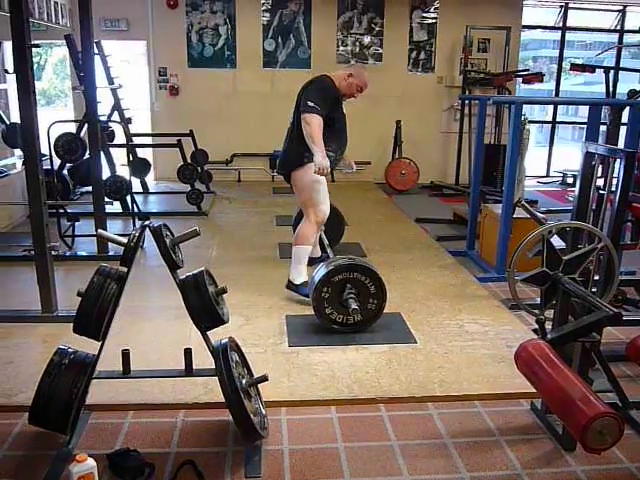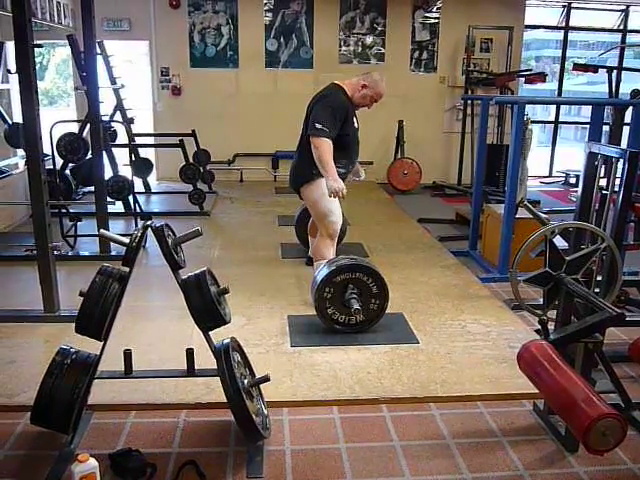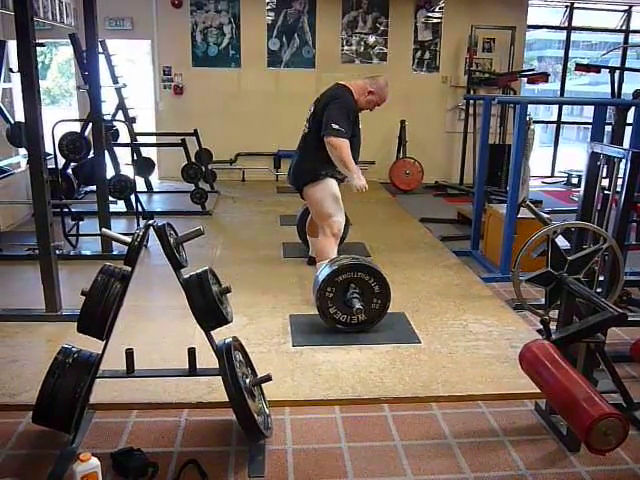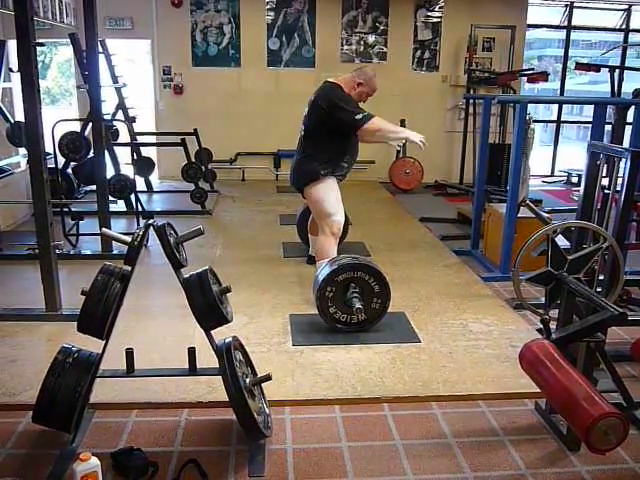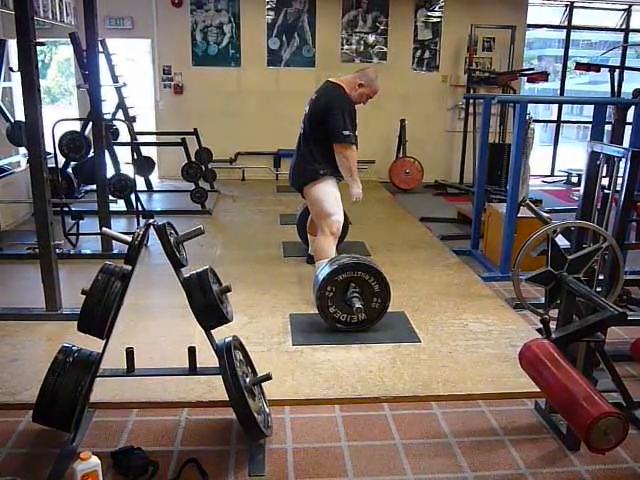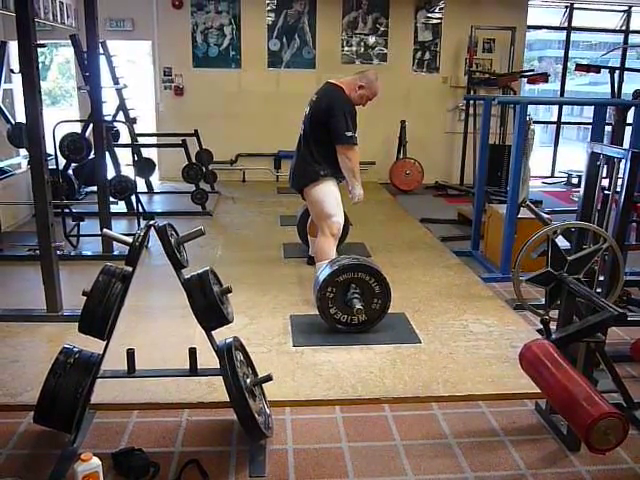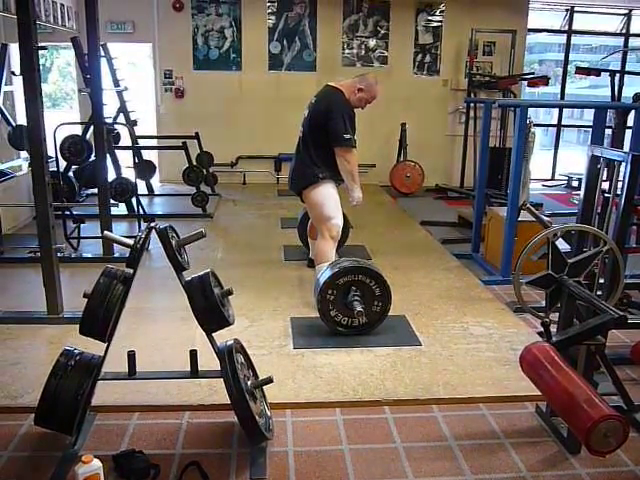
dt=0.7s
person 1, frame 1
left shoulder: (331, 93)
right shoulder: (322, 87)
right elbow: (310, 118)
left wrist: (342, 157)
right wrist: (319, 153)
left hip: (311, 162)
right hip: (306, 161)
left knee: (319, 208)
right knee: (316, 215)
left ankle: (314, 254)
right ankle: (297, 278)
person 1, frame 2
left shoulder: (343, 99)
right shoulder: (332, 101)
right elbow: (320, 140)
left wrist: (353, 164)
right wrist: (331, 177)
left hip: (323, 173)
right hip: (315, 174)
left knee: (321, 216)
right knee: (330, 228)
left ankle: (314, 255)
person 1, frame 3
left shoulder: (340, 95)
right shoulder: (343, 102)
right elbow: (335, 141)
left wrist: (351, 169)
right wrist: (354, 174)
left hip: (314, 169)
right hip: (316, 172)
left knee: (320, 215)
right knee: (333, 227)
left ankle: (315, 255)
person 1, frame 4
left shoulder: (332, 92)
right shoulder: (336, 98)
left elbow: (356, 129)
right elbow: (367, 127)
left wrist: (387, 138)
right wrist: (404, 133)
left hip: (314, 168)
right hip: (317, 172)
left knee: (322, 214)
right knee: (332, 226)
left ankle: (315, 254)
person 1, frame 5
left shoulder: (329, 90)
right shoulder: (339, 101)
right elbow: (344, 148)
left wrist: (352, 178)
right wrist: (354, 183)
left hip: (311, 167)
right hip: (317, 171)
left knee: (319, 214)
right knee: (331, 227)
left ankle: (314, 253)
person 1, frame 6
left shoulder: (328, 91)
right shoulder: (341, 104)
right elbow: (346, 149)
right wrist: (356, 185)
left hip: (311, 168)
right hip: (317, 172)
left knee: (320, 215)
right knee: (332, 227)
left ankle: (314, 255)
person 1, frame 7
left shoulder: (328, 94)
right shoulder: (340, 106)
right elbow: (345, 152)
right wrist: (355, 188)
left hip: (310, 171)
right hip: (316, 174)
left knee: (320, 219)
right knee: (331, 230)
left ankle: (315, 258)
